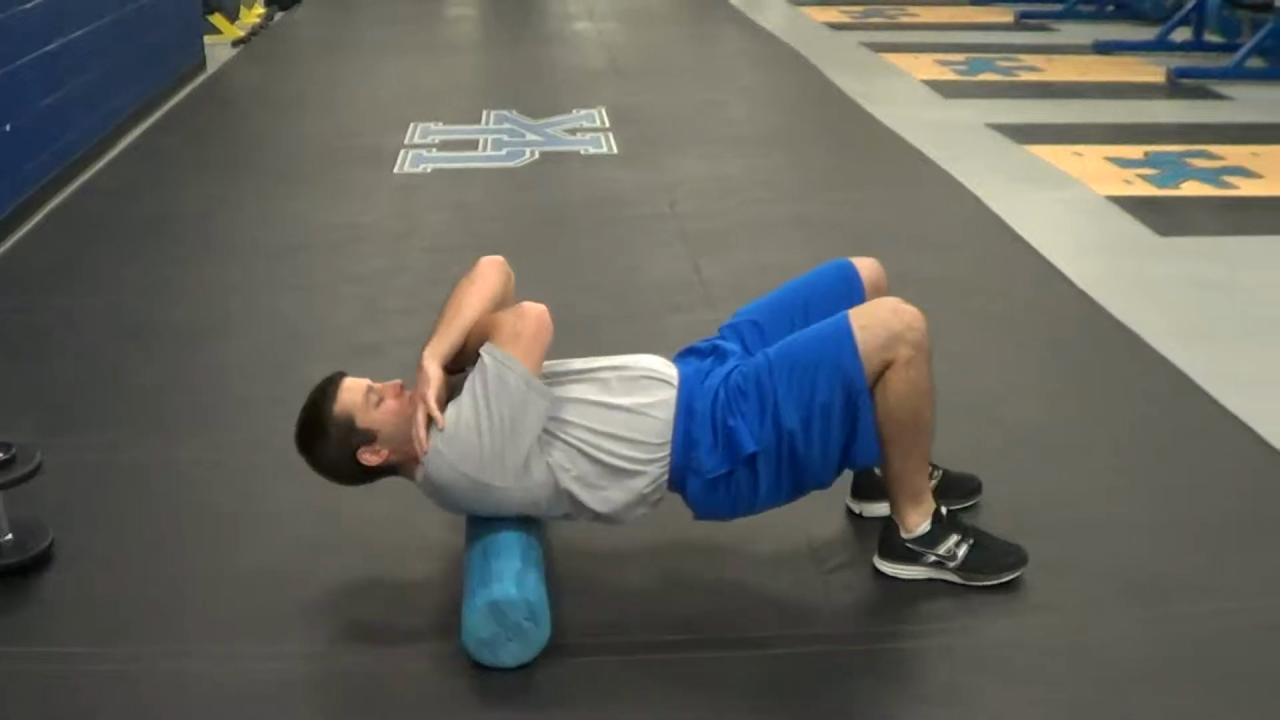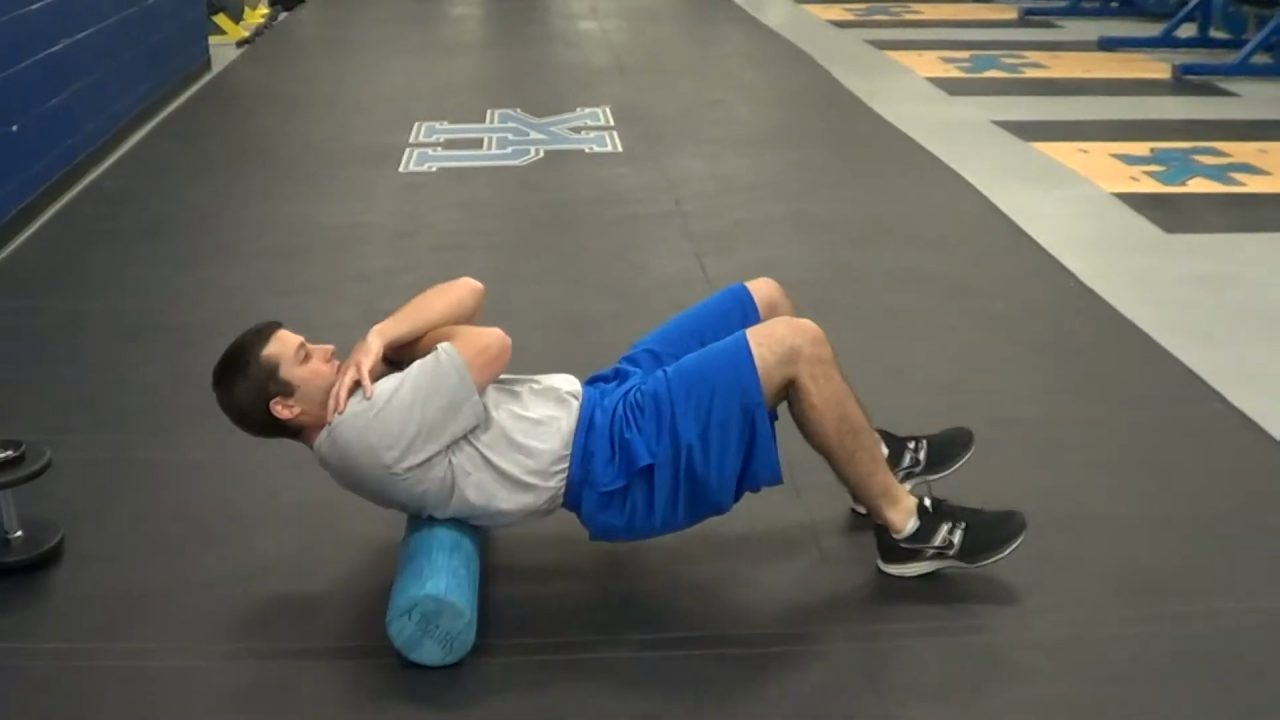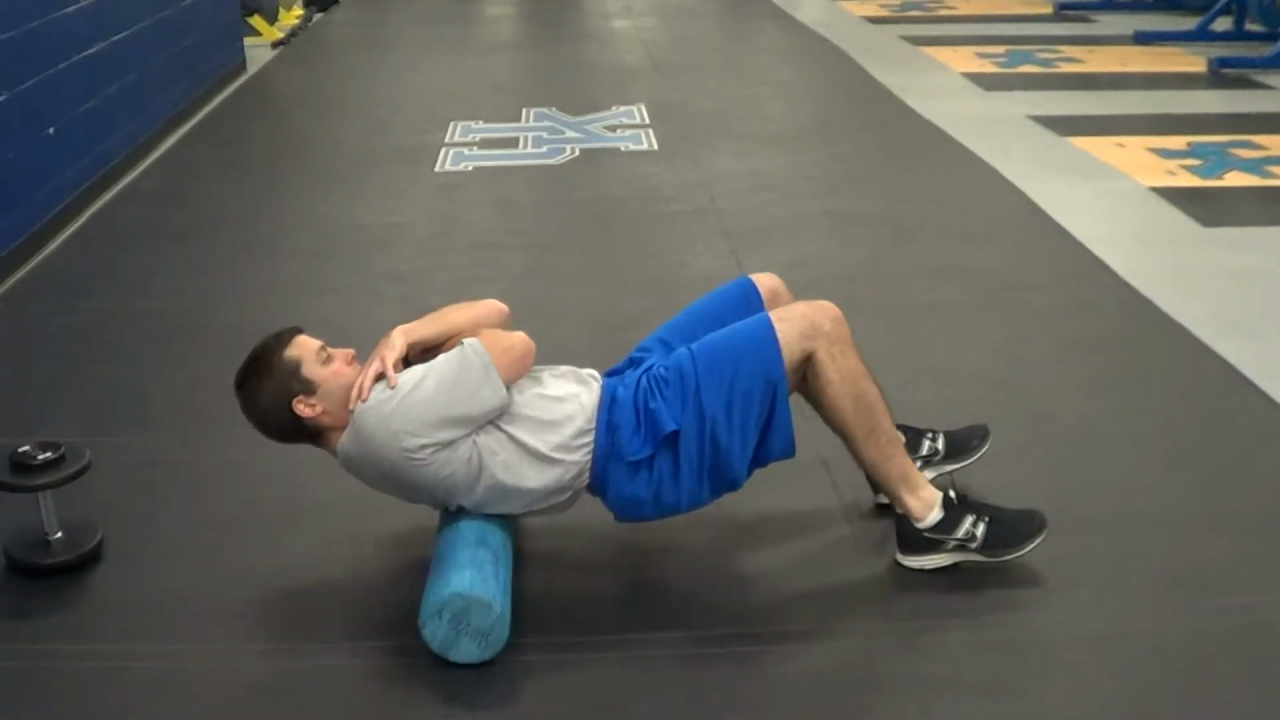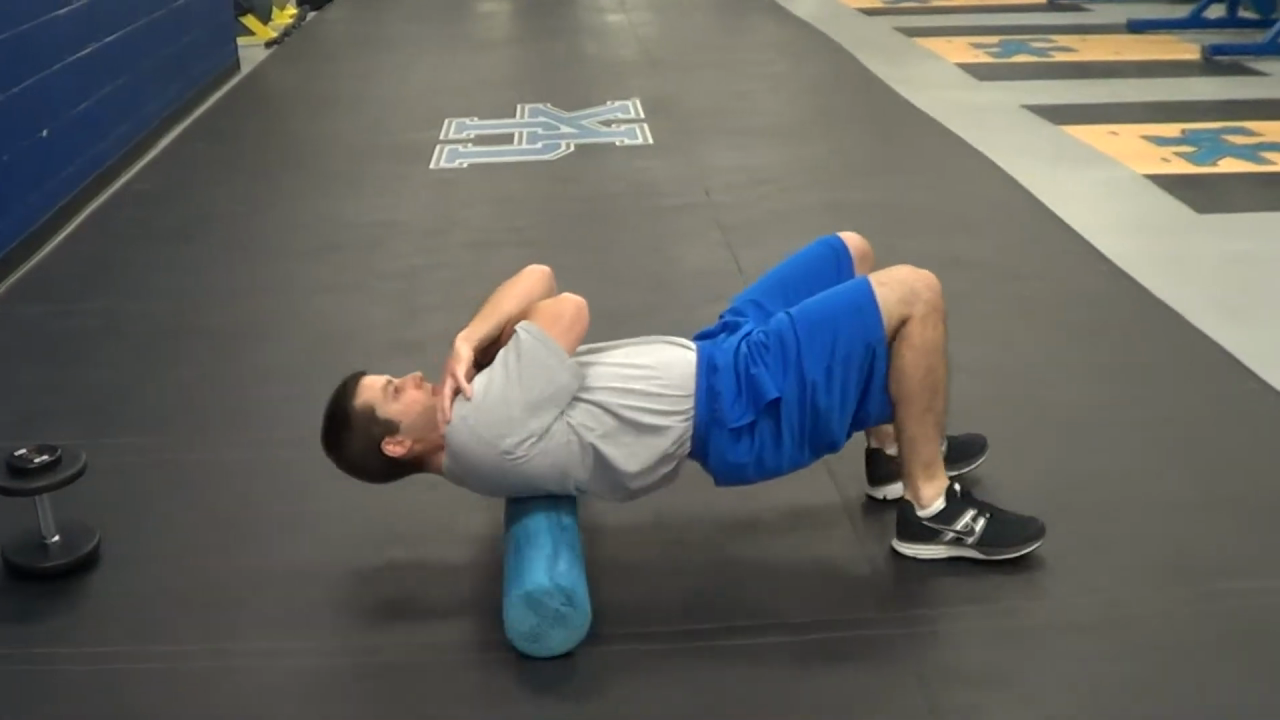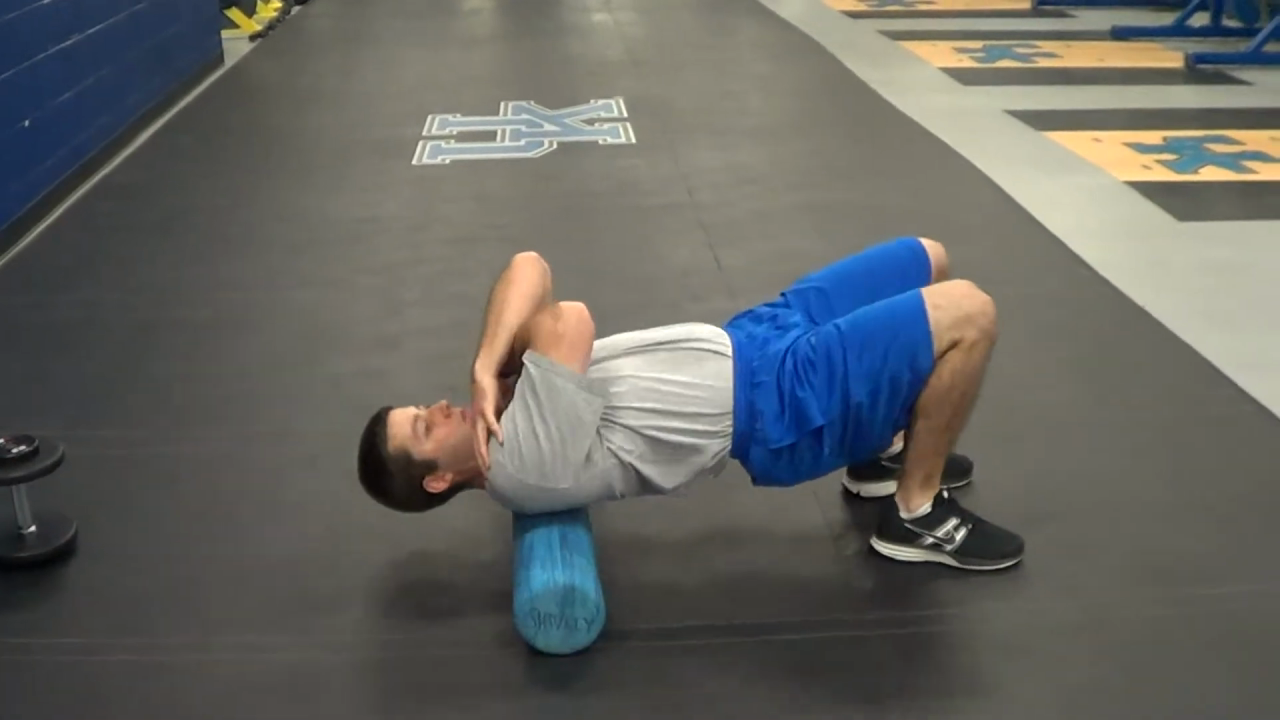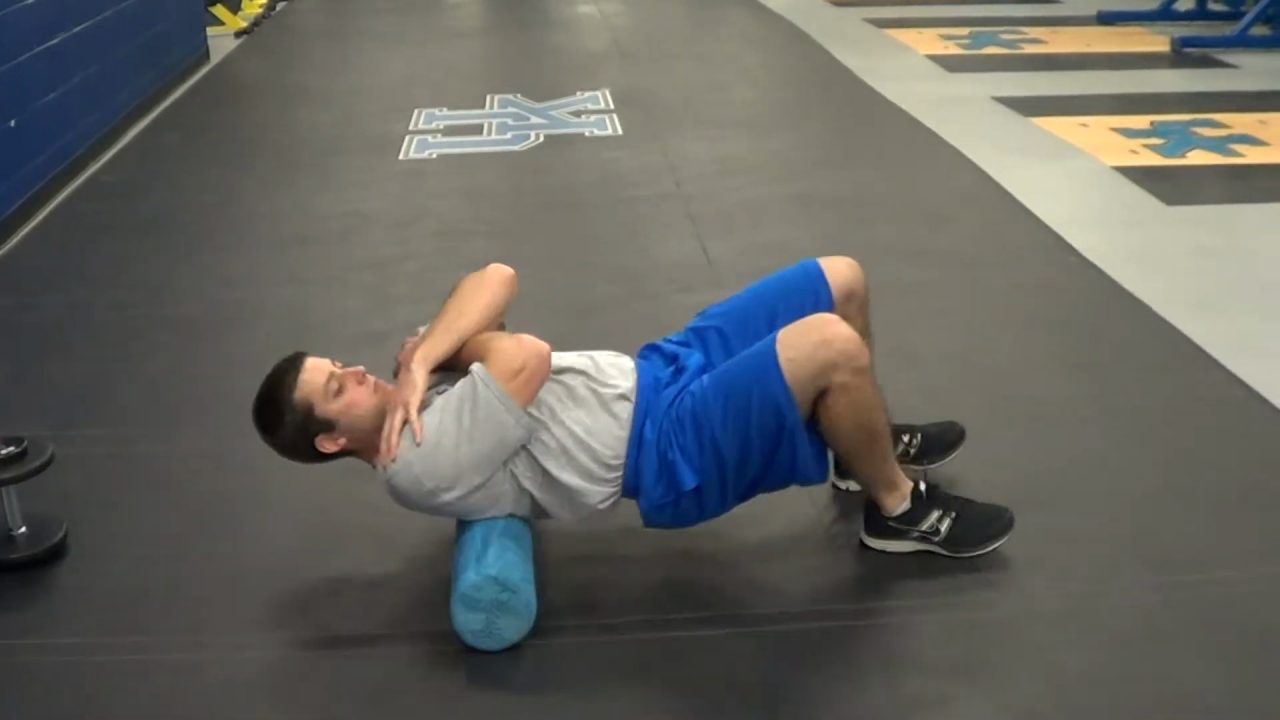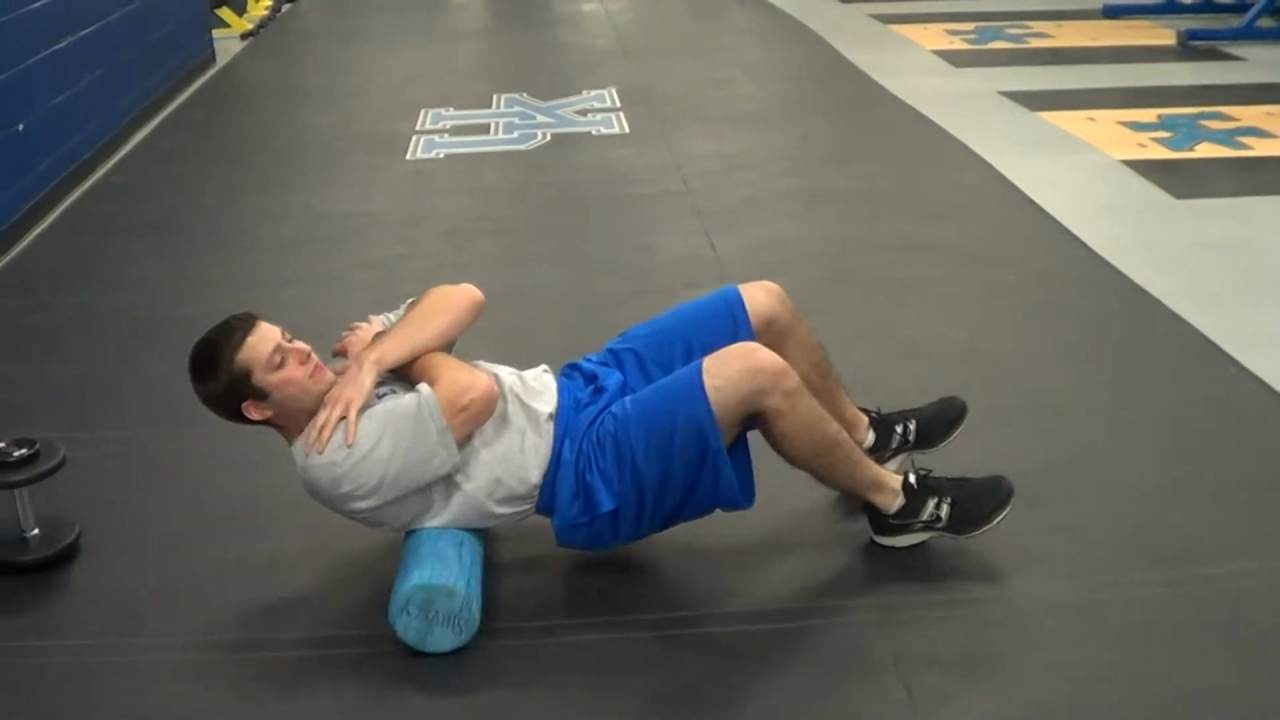
dt=0.5s
person 1, frame 1
left shoulder: (440, 413)
right shoulder: (462, 464)
left elbow: (493, 271)
right elbow: (531, 321)
left wrist: (436, 353)
right wrist: (460, 344)
left hip: (689, 382)
right hip: (709, 441)
left knee: (866, 281)
right knee: (897, 328)
left ankle: (884, 470)
right ankle: (916, 532)
person 1, frame 2
left shoulder: (364, 399)
right shoulder: (367, 435)
left elbow: (470, 290)
right elbow: (492, 346)
left wrist: (383, 336)
right wrist: (397, 342)
left hip: (597, 405)
right hip: (613, 464)
left knee: (768, 300)
right knee: (798, 342)
left ankle: (873, 457)
right ankle: (906, 527)
person 1, frame 3
left shoulder: (378, 408)
right shoulder: (390, 425)
left elbow: (493, 310)
right elbow: (515, 348)
left wrist: (403, 336)
right wrist: (415, 346)
left hip: (614, 403)
right hip: (636, 444)
left knee: (770, 293)
right knee: (819, 323)
left ankle: (892, 451)
right ankle: (928, 520)
person 1, frame 4
left shoulder: (468, 414)
right shoulder: (486, 435)
left elbow: (538, 277)
right elbow: (569, 310)
left wrist: (470, 339)
right wrist: (485, 341)
left hip: (702, 361)
right hip: (732, 407)
left knee: (850, 251)
right knee: (914, 292)
left ankle: (891, 450)
right ankle: (930, 508)
person 1, frame 5
left shoulder: (508, 408)
right shoulder: (525, 470)
left elbow: (529, 265)
right elbow: (572, 323)
left wrist: (487, 364)
right wrist: (513, 346)
right hip: (769, 407)
left knee: (929, 262)
right knee: (966, 312)
left ankle: (881, 455)
right ankle: (918, 515)
person 1, frame 6
left shoulder: (416, 399)
right shoulder: (421, 468)
left elbow: (498, 278)
right elbow: (529, 360)
left wrist: (425, 357)
right wrist: (456, 345)
left hip: (655, 375)
right hip: (669, 452)
left knee: (841, 279)
right knee: (831, 346)
left ankle: (867, 444)
right ankle: (899, 511)
person 1, frame 7
left shoulder: (349, 369)
right shoulder: (335, 463)
left elbow: (464, 299)
right elbow: (474, 398)
left wrist: (376, 356)
right wrist: (397, 355)
left hip: (576, 393)
right hip: (584, 475)
left knee: (765, 305)
right knee: (757, 371)
left ankle: (865, 435)
right ankle: (896, 502)
